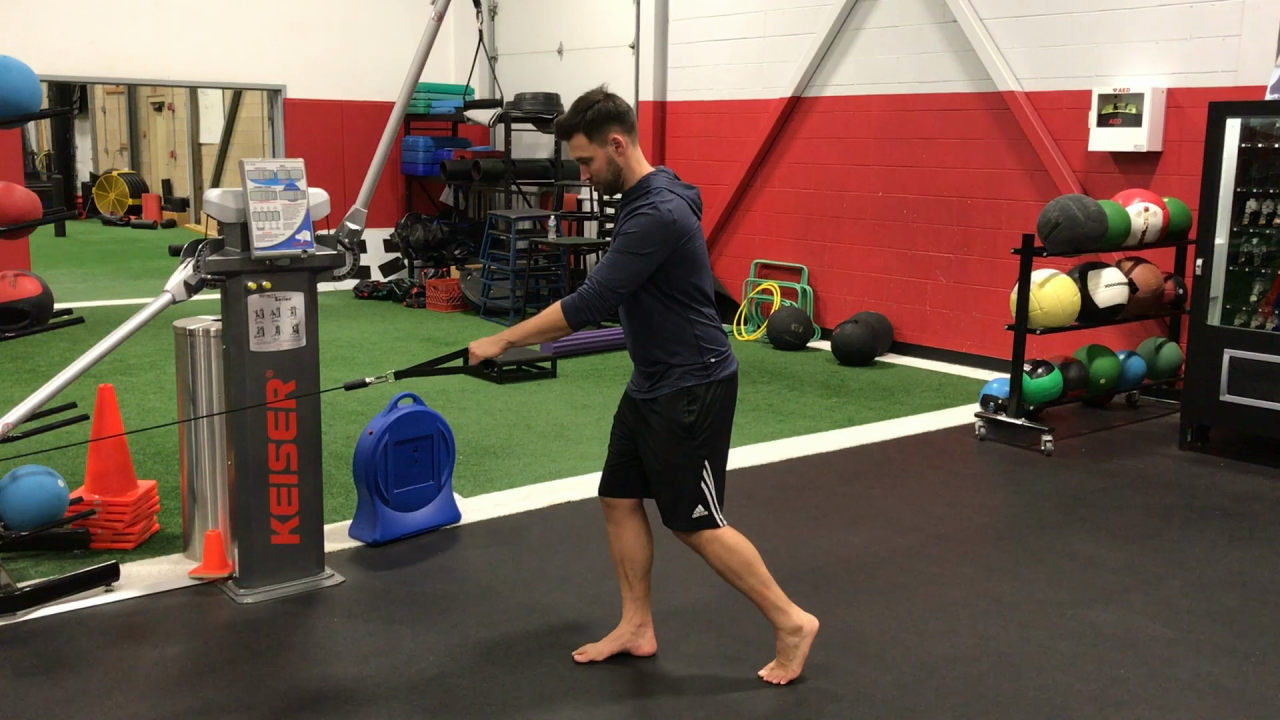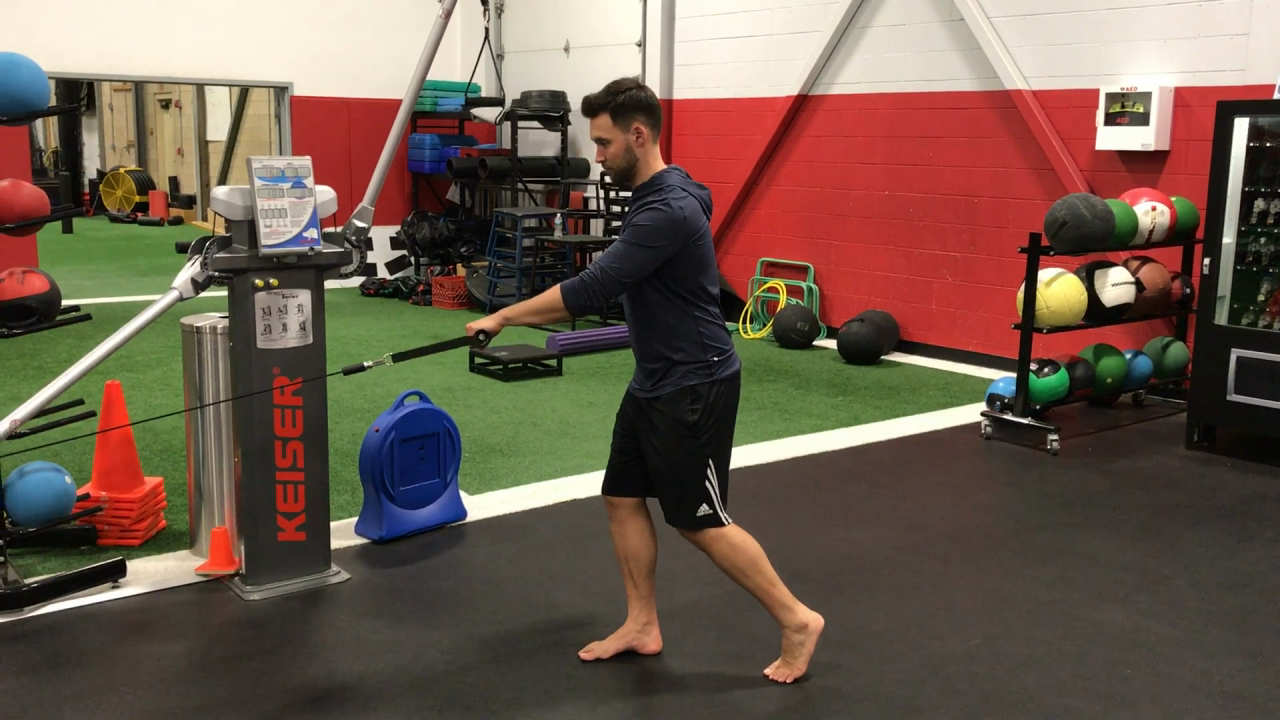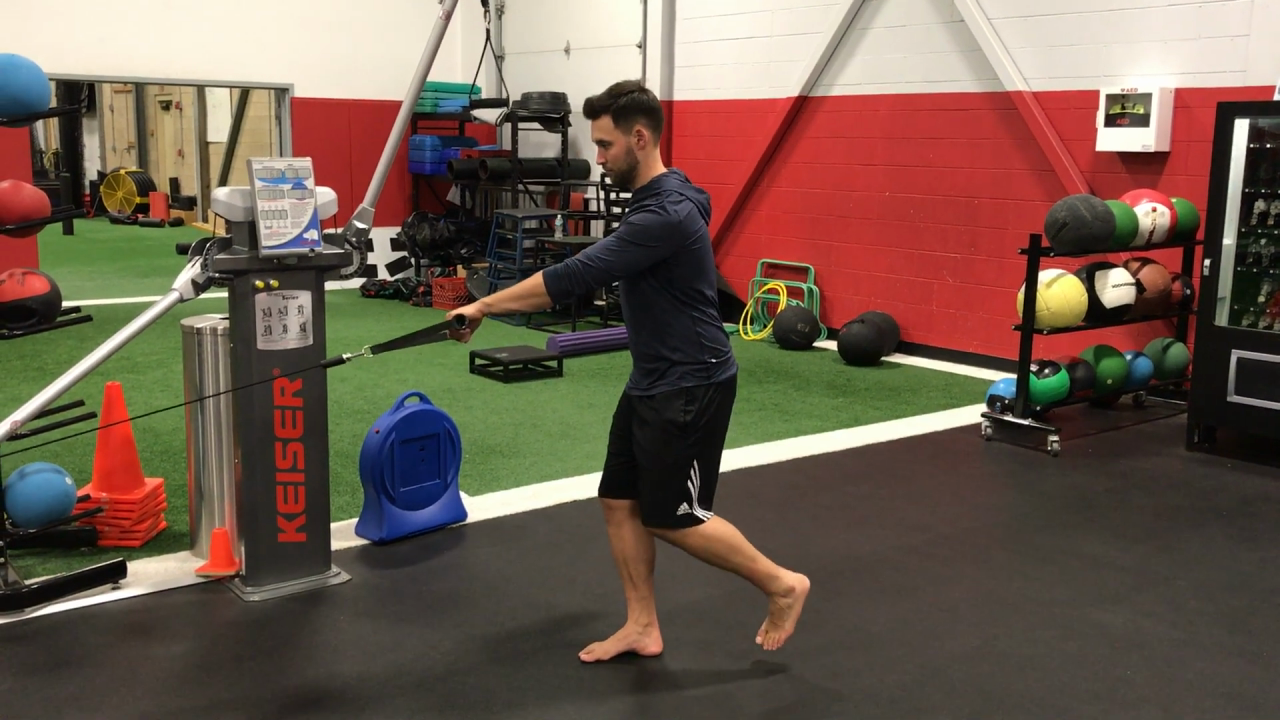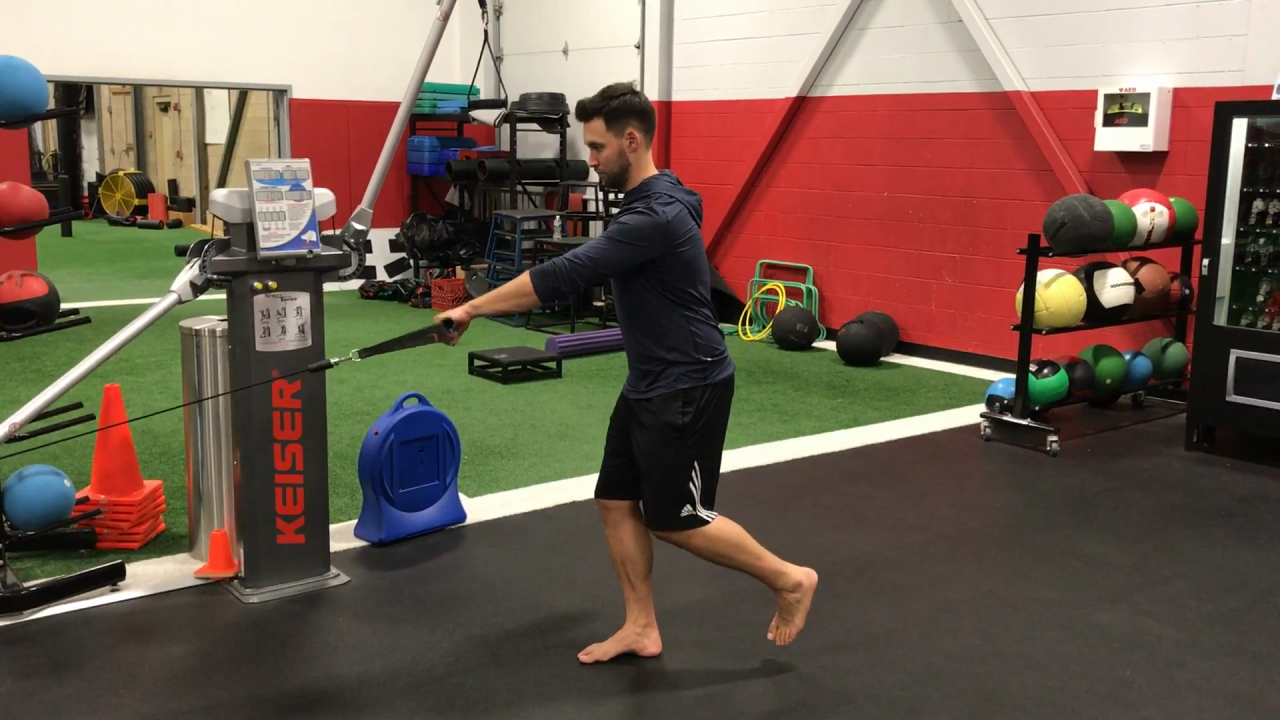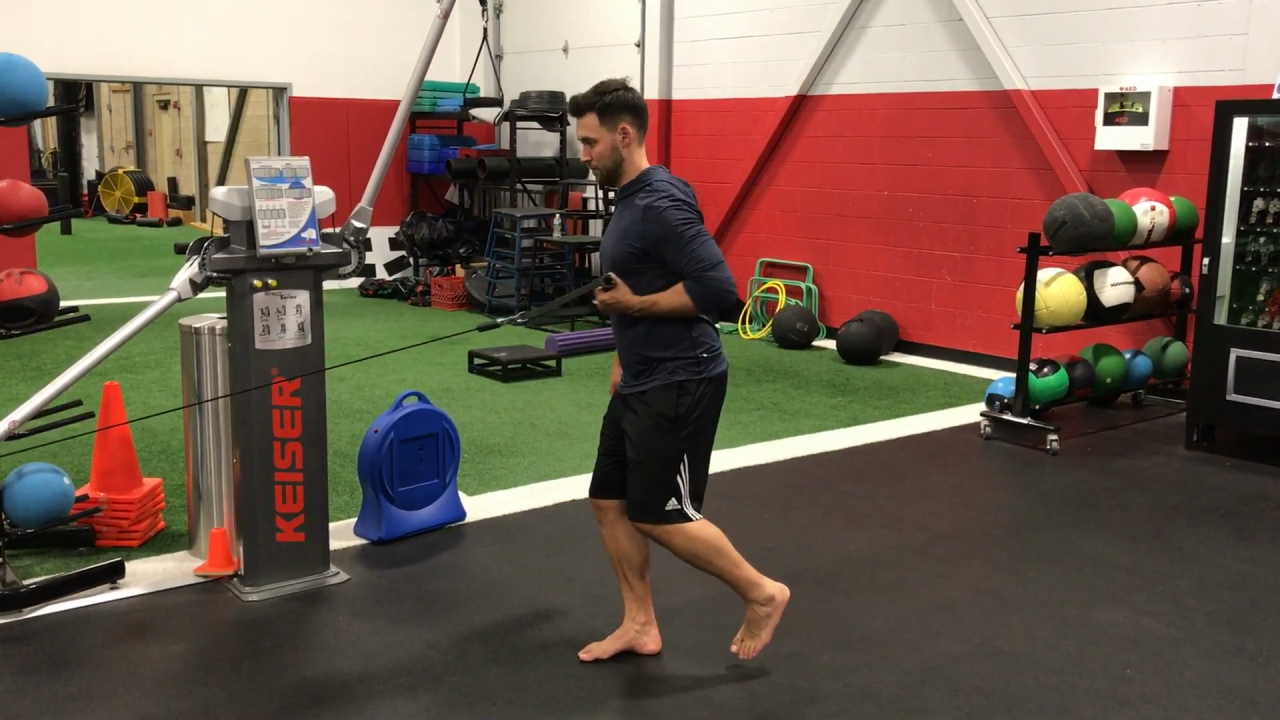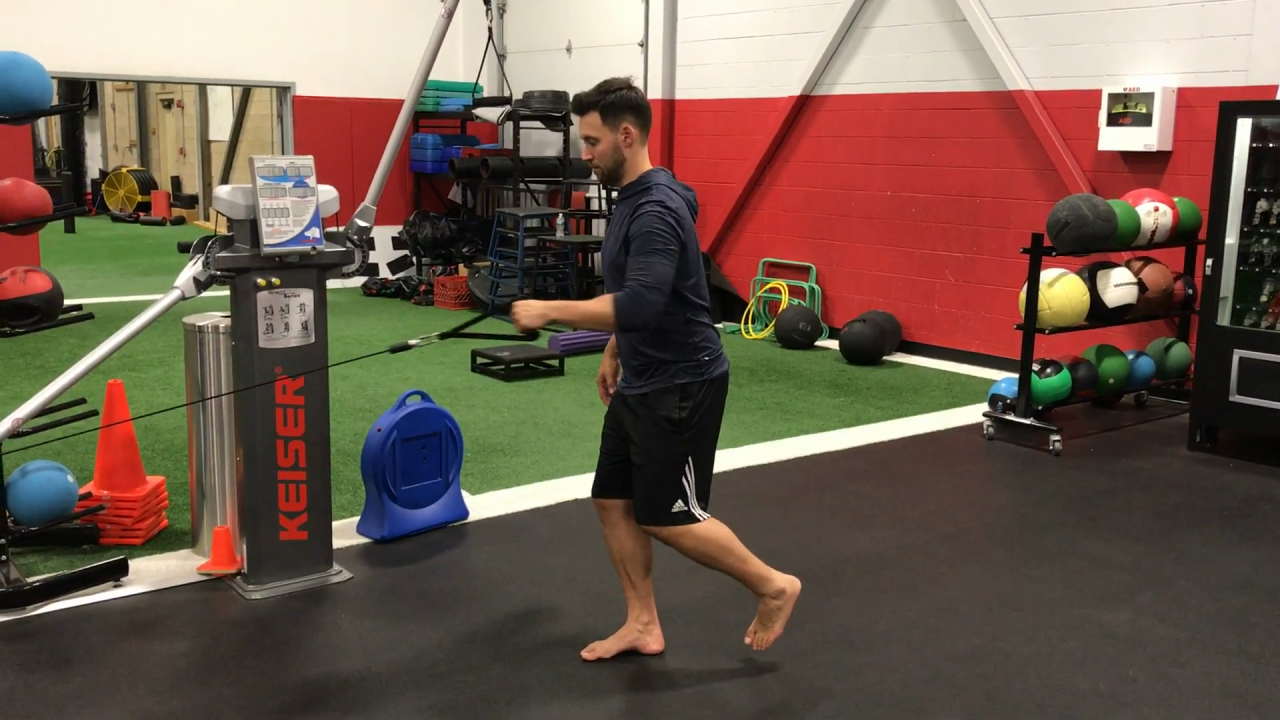
dt=0.7s
person 1, frame 1
left shoulder: (658, 213)
right shoulder: (641, 200)
left elbow: (590, 303)
left wrist: (503, 341)
left hip: (692, 386)
right hip: (653, 382)
left knee: (694, 522)
right knee: (619, 500)
left ankle: (791, 622)
right ankle: (636, 627)
person 1, frame 2
left shoulder: (668, 211)
right shoulder: (652, 198)
left elbow: (590, 289)
left wrist: (502, 317)
left hip: (694, 387)
right hip: (655, 381)
left knee: (699, 520)
right knee: (622, 498)
left ankle: (797, 621)
right ankle: (642, 626)
person 1, frame 3
left shoulder: (667, 214)
right shoulder: (652, 201)
left elbow: (576, 275)
left wrist: (483, 306)
left hip: (691, 386)
right hip: (653, 381)
left knee: (673, 518)
right knee: (620, 501)
left ankle: (781, 585)
right ankle: (642, 627)
person 1, frame 4
left shoulder: (654, 216)
right shoulder: (647, 202)
left elbow: (562, 276)
left wrist: (468, 309)
left hip: (688, 387)
right hip: (650, 383)
left knee: (677, 520)
right knee: (616, 503)
left ankle: (789, 580)
right ankle: (641, 628)
person 1, frame 5
left shoulder: (661, 206)
right shoulder: (631, 200)
left elbow: (716, 290)
left wrist: (633, 304)
right wrist: (622, 357)
left hip: (680, 382)
right hip: (643, 379)
left knee: (660, 515)
right knee: (609, 502)
left ankle: (761, 593)
right ankle: (640, 626)
person 1, frame 6
left shoulder: (657, 209)
right shoulder: (632, 200)
left elbow: (640, 306)
left wrist: (549, 311)
right wrist: (614, 353)
left hip: (682, 386)
right hip: (642, 382)
left knee: (669, 517)
right knee: (614, 502)
left ankle: (773, 587)
right ankle: (642, 625)
